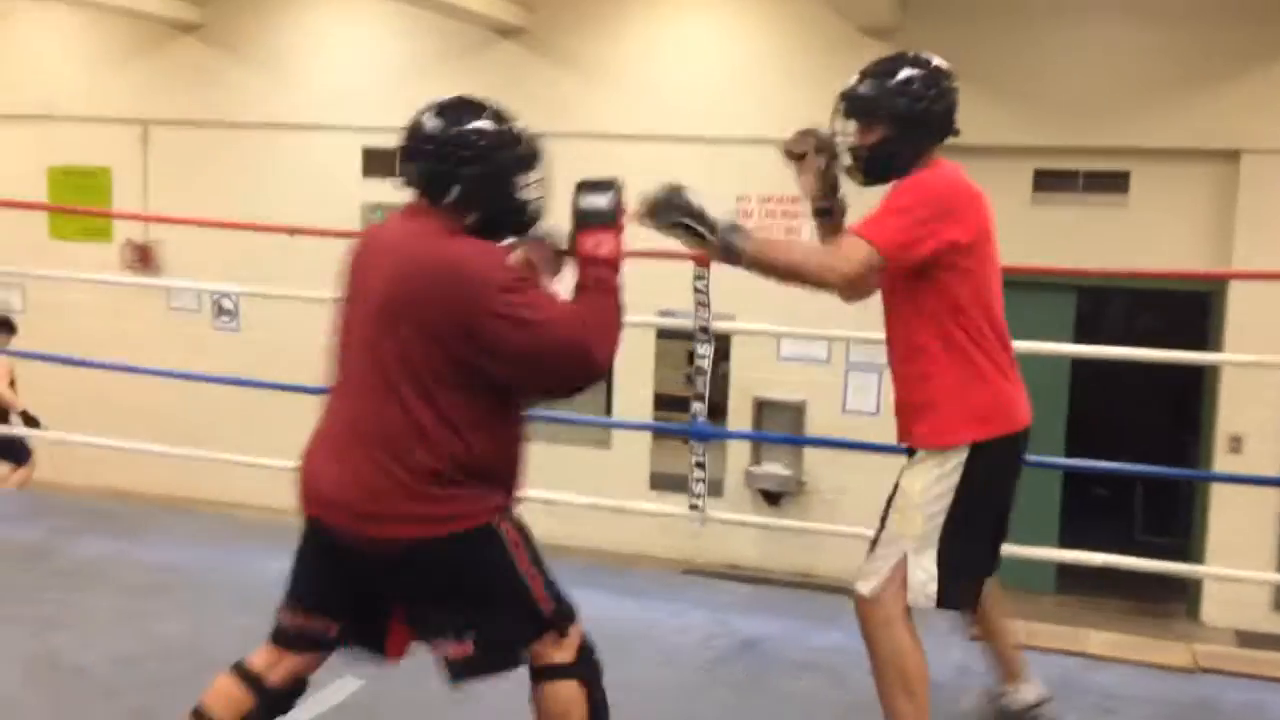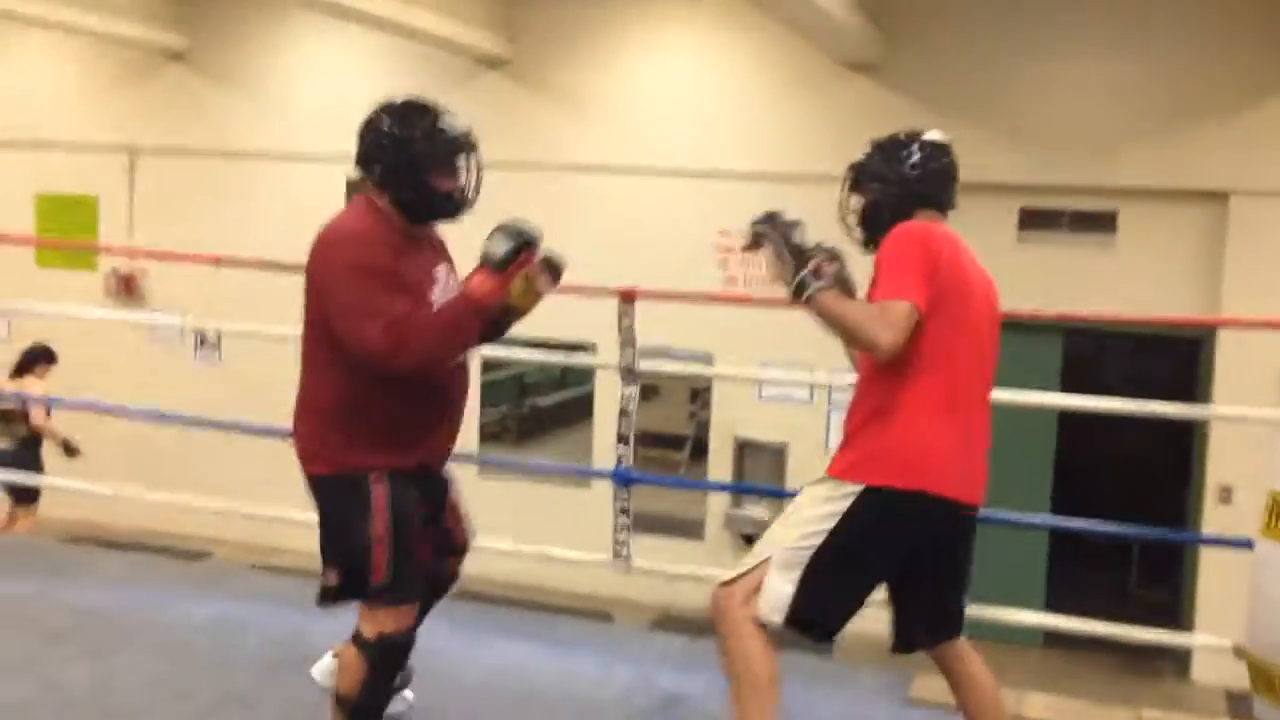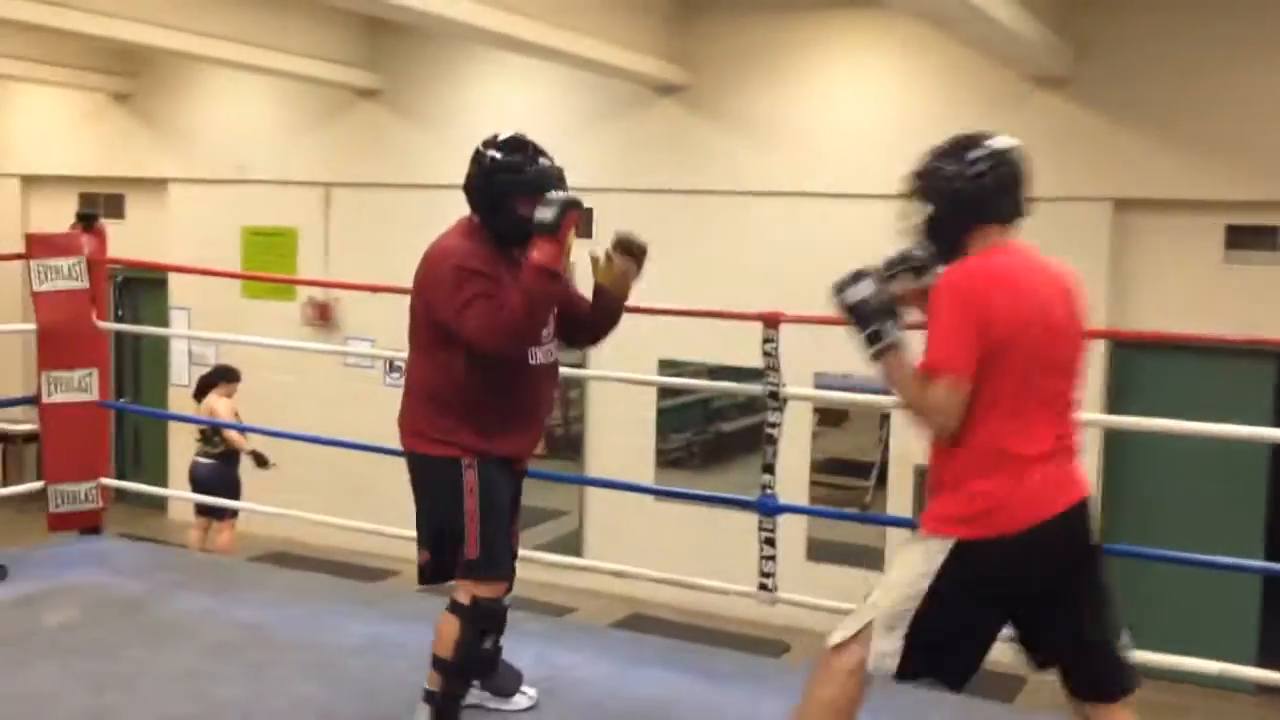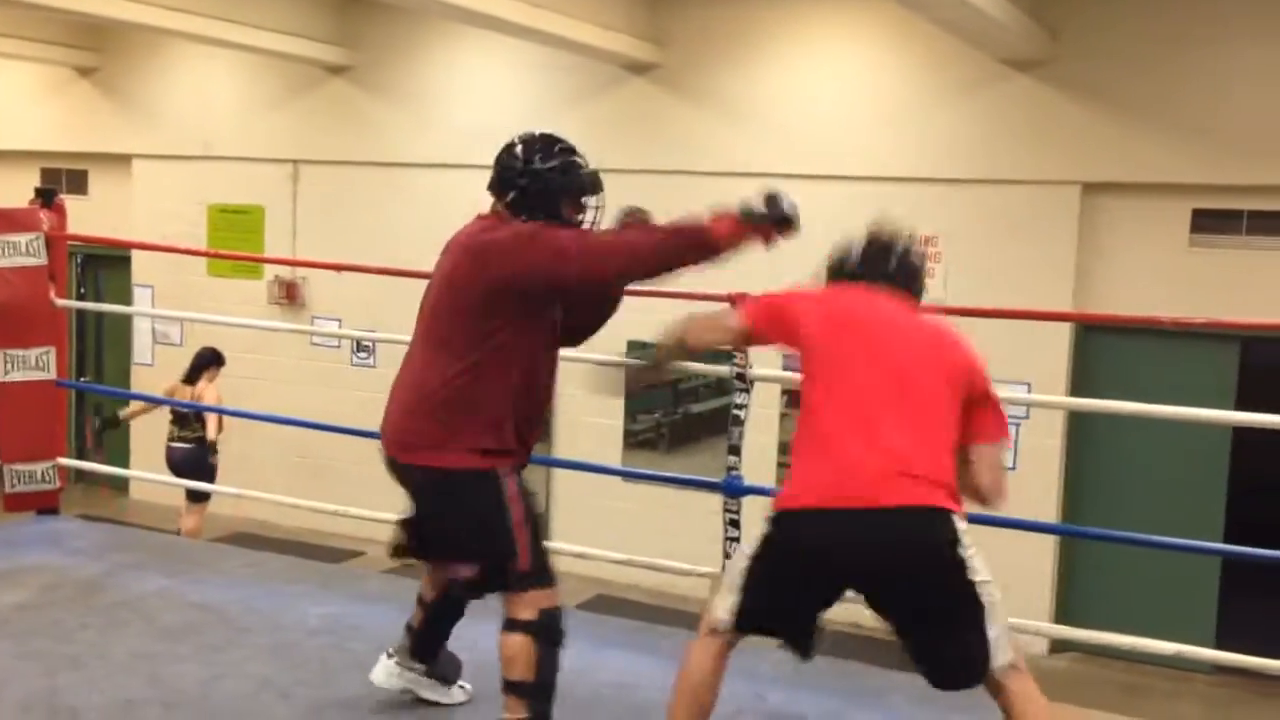
dt=1s
person 1, frame 1
left shoulder: (388, 241)
right shoulder: (460, 269)
right elbow: (575, 357)
right wrist: (602, 247)
left hip: (338, 494)
right hip: (435, 512)
left knee: (291, 651)
right knee: (560, 646)
person 1, frame 2
left shoulder: (419, 236)
right shoulder: (354, 243)
left elbow: (459, 328)
right elbow: (399, 349)
left wrist: (513, 299)
right wrist: (486, 283)
left hip: (414, 453)
right hip: (359, 459)
left knee: (438, 560)
right knee: (391, 610)
left ankle: (354, 667)
person 1, frame 3
left shoulder: (519, 249)
right shoulder: (456, 258)
left elbow: (575, 329)
right elbow: (501, 335)
left wrist: (611, 291)
right wrist: (548, 257)
left hip: (500, 445)
right hip: (456, 448)
left knee: (495, 571)
right knee: (480, 586)
left ankle: (478, 672)
person 1, frame 4
left shoulder: (492, 247)
right shoulder: (509, 247)
left elbow: (561, 327)
right elbow: (618, 255)
left wrist: (602, 281)
right wrist: (736, 225)
left hip: (429, 440)
right hip: (458, 453)
left knee: (465, 556)
right knee: (534, 598)
left ankle: (413, 660)
person 2, frame 1
left shoulder: (937, 189)
right shoulder: (927, 193)
left elbow: (841, 272)
right elbow: (851, 271)
left wrist: (718, 234)
right wrist: (826, 186)
left hip: (965, 429)
right hip: (977, 421)
left knee: (882, 598)
right knee: (953, 565)
person 2, frame 2
left shoulder: (916, 241)
right shoulder: (969, 269)
left elbow: (884, 338)
left wrist: (805, 278)
right wrist: (837, 289)
left hip: (889, 478)
right hip: (954, 487)
left knee: (736, 603)
right knee: (946, 641)
person 2, frame 3
left shoulder: (964, 283)
right shoulder: (1059, 284)
left elbow: (941, 418)
left wrist: (879, 332)
left hip: (980, 525)
right hip: (1062, 512)
left knee: (847, 655)
person 2, frame 4
left shoulder: (825, 306)
right shoulder: (959, 351)
left elbow: (701, 332)
right elbow: (989, 487)
left wrist: (662, 354)
left hip: (813, 515)
right hip: (921, 522)
left knee: (716, 630)
right knee: (1008, 671)
